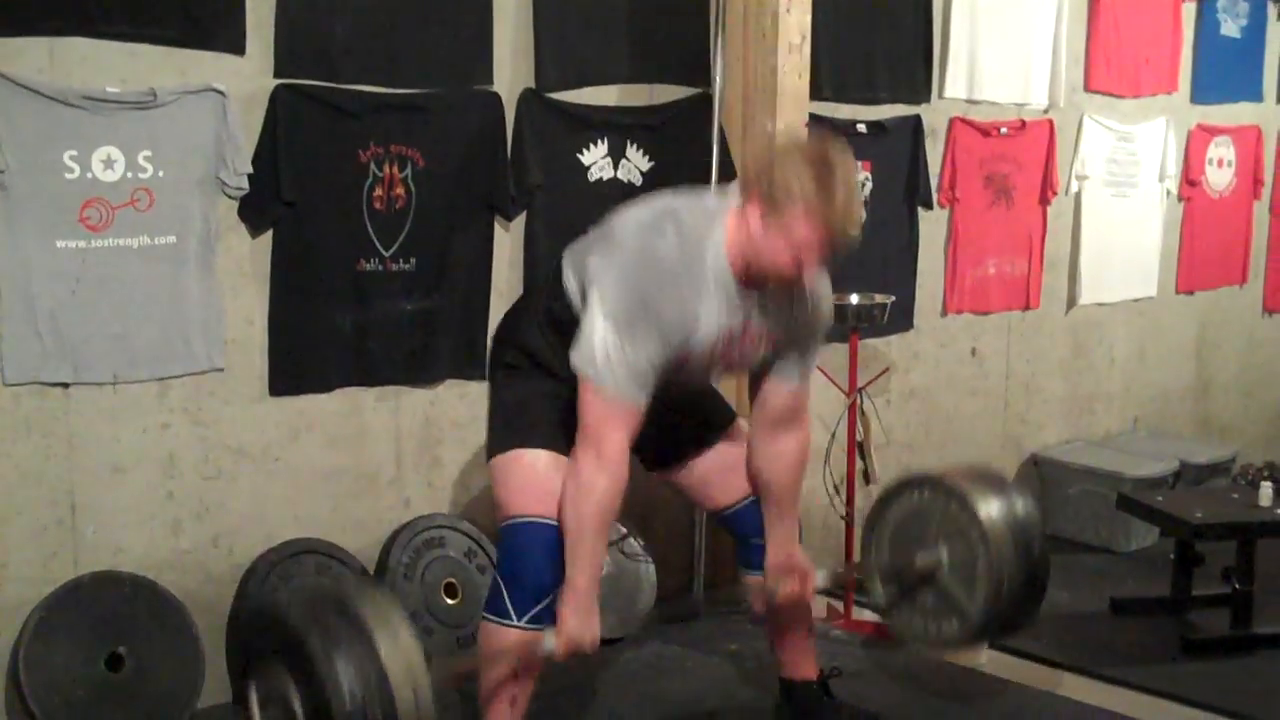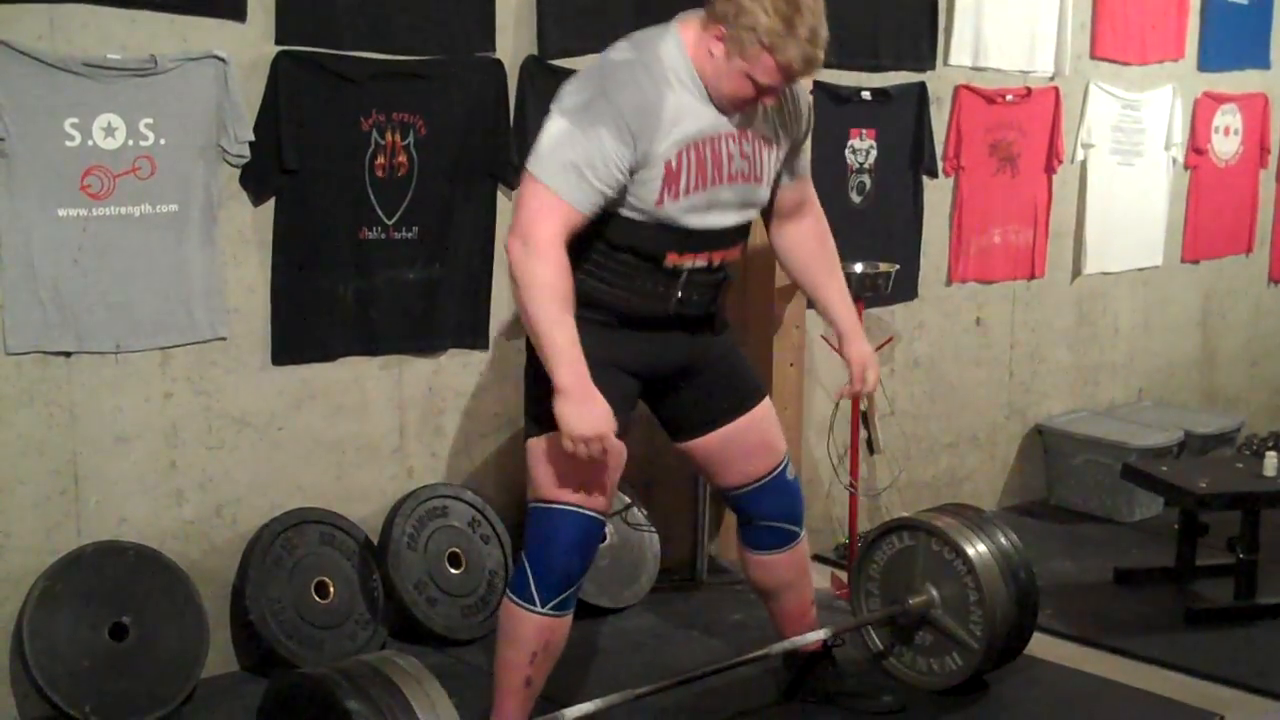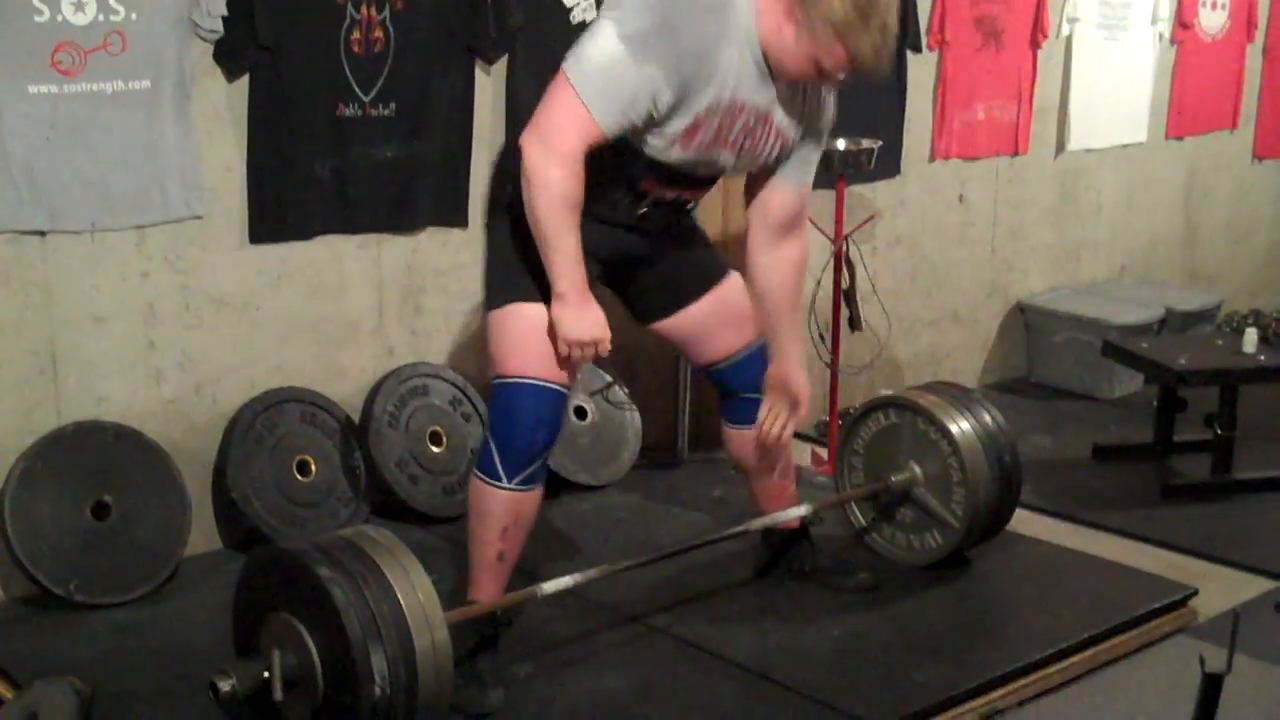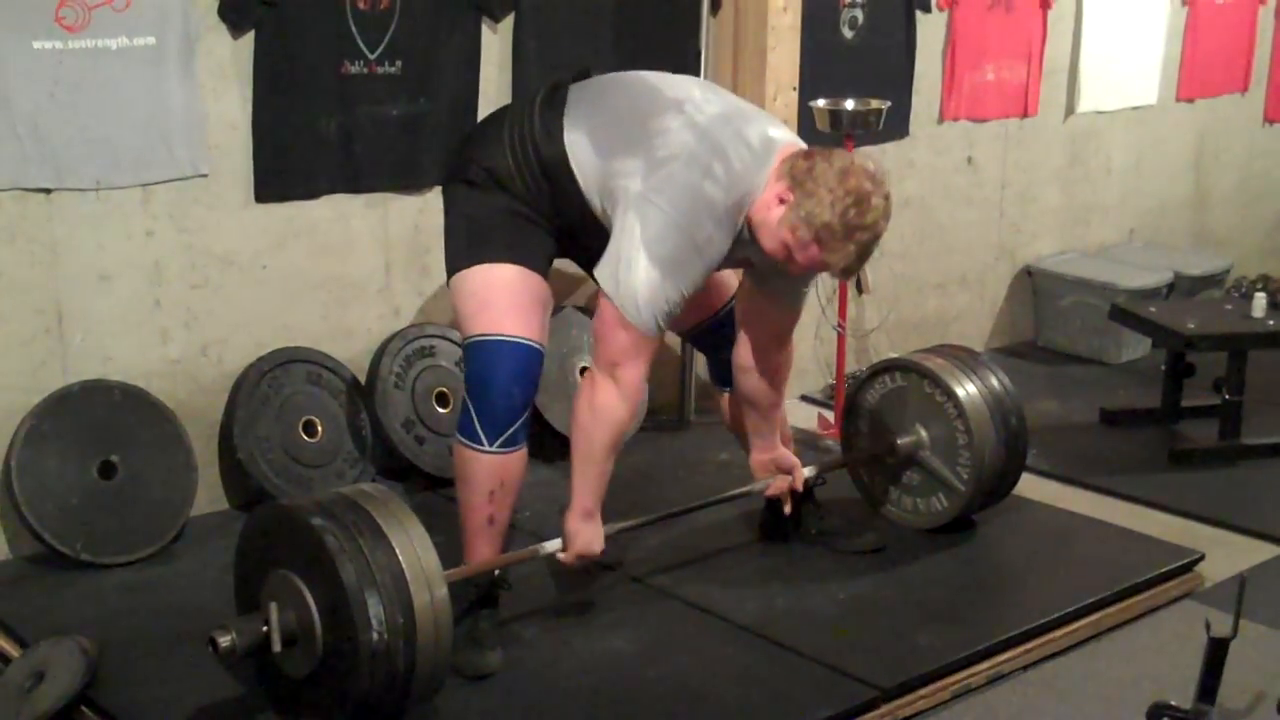
dt=1s
person 1, frame 1
left shoulder: (804, 292)
right shoulder: (652, 264)
left elbow: (781, 423)
right elbow: (601, 449)
left wrist: (785, 543)
right wrist: (581, 600)
left hip: (664, 387)
right hip: (549, 369)
left knee: (763, 520)
right knee: (536, 548)
person 1, frame 2
left shoulder: (783, 103)
right shoulder: (620, 91)
left elbow: (796, 215)
right elbow: (534, 239)
left wrist: (849, 328)
right wrist: (572, 386)
left hip: (694, 328)
right hip: (594, 326)
left knee: (772, 497)
right knee: (564, 535)
person 1, frame 3
left shoulder: (809, 88)
left elbow: (781, 233)
right elbow: (549, 145)
left wrist: (786, 360)
right wrist: (571, 296)
left hip: (657, 222)
right hip: (547, 207)
left knee: (750, 368)
right knee: (528, 413)
left ankle: (788, 545)
right ankle: (476, 630)
person 1, frame 4
left shoulder: (809, 207)
right shoulder: (689, 206)
left elbow: (763, 348)
right elbow: (616, 376)
left wrist: (766, 446)
right wrist: (585, 511)
left hip: (603, 183)
right hip: (508, 181)
left knee: (733, 330)
right knee: (505, 372)
left ankle: (789, 505)
right ankle: (475, 593)
